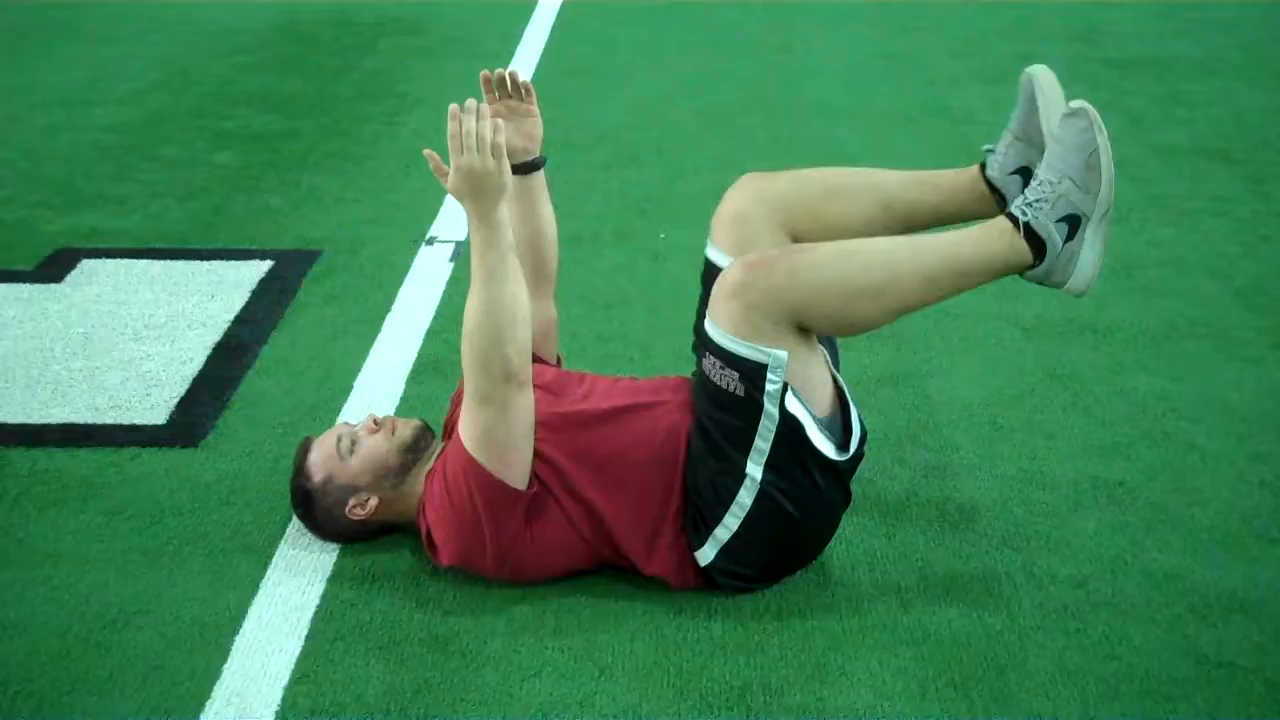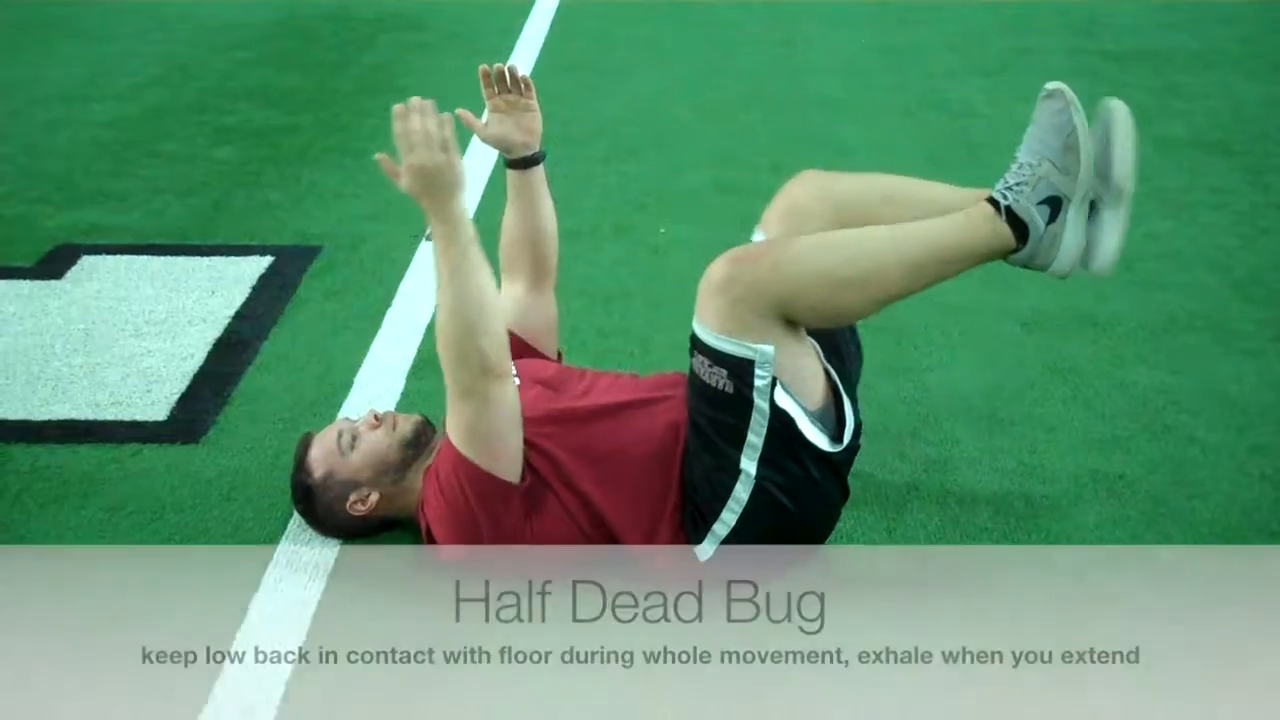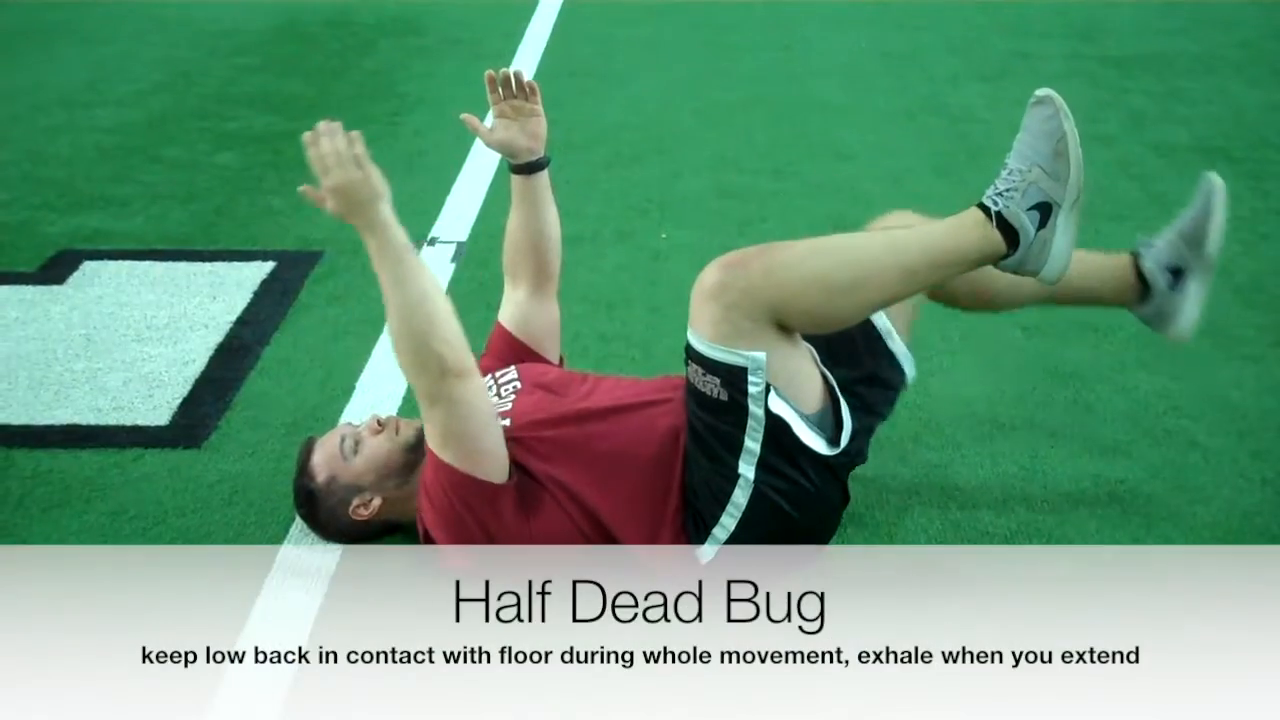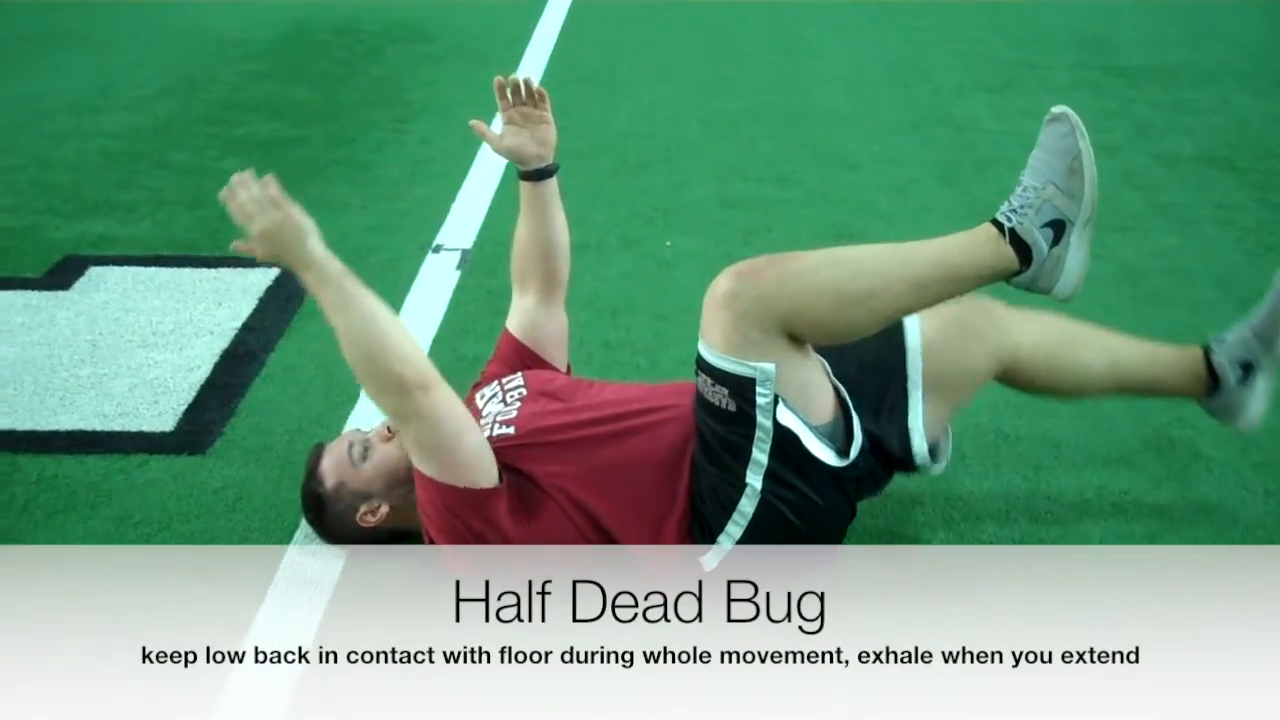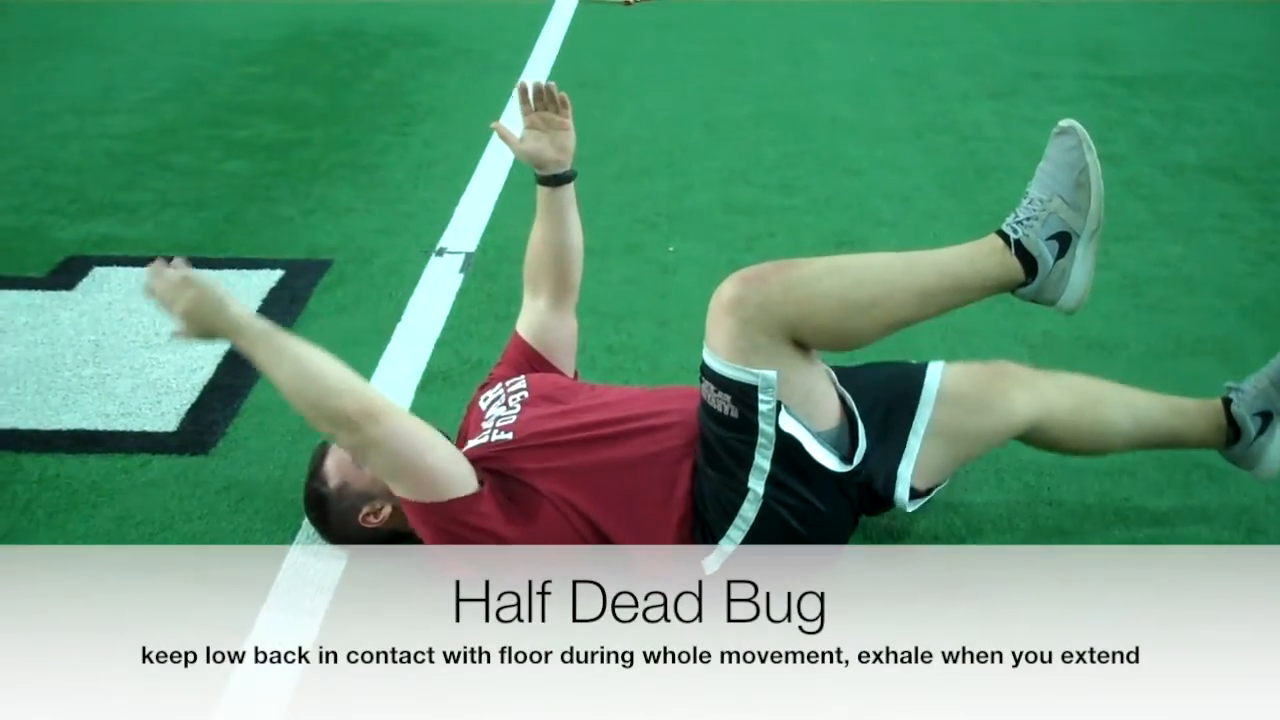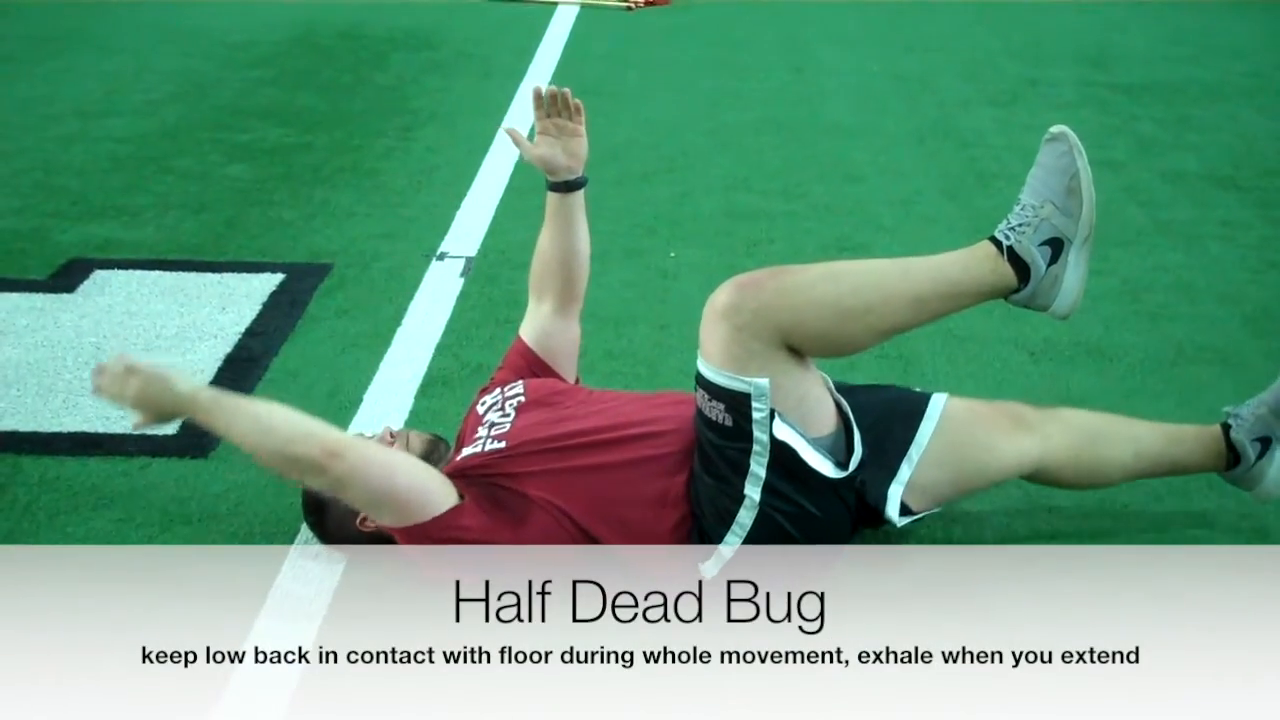
dt=0.3s
person 1, frame 1
left shoulder: (474, 424)
right shoulder: (465, 518)
left elbow: (532, 289)
right elbow: (503, 382)
left wrist: (524, 162)
right wrist: (484, 210)
left hip: (716, 428)
right hip: (749, 505)
left knee: (755, 203)
right knee: (758, 281)
left ankle: (999, 185)
right ankle: (1035, 237)
person 1, frame 2
left shoulder: (480, 411)
right shoulder: (462, 509)
left elbow: (531, 281)
right elbow: (482, 377)
left wrist: (523, 158)
right wrist: (446, 209)
left hip: (746, 427)
right hip: (750, 497)
left knee: (814, 198)
right knee: (742, 275)
left ankle: (1022, 216)
right ankle: (1017, 222)
person 1, frame 3
left shoulder: (499, 387)
right shoulder: (457, 508)
left elbow: (532, 285)
right elbow: (440, 379)
left wrist: (527, 161)
right wrist: (375, 219)
left hip: (758, 438)
right hip: (746, 503)
left knee: (904, 235)
right knee: (731, 281)
left ankle: (1144, 281)
right ankle: (1008, 225)
person 1, frame 4
left shoulder: (500, 390)
right shoulder: (459, 516)
left elbow: (540, 290)
right elbow: (411, 389)
left wrist: (537, 169)
right wrist: (307, 256)
left hip: (766, 446)
right hip: (748, 511)
left knee: (980, 328)
right knee: (745, 289)
right ankle: (1020, 243)
person 1, frame 5
left shoulder: (499, 399)
right shoulder: (457, 522)
left elbow: (551, 295)
right elbow: (360, 411)
left wrist: (555, 175)
right wrist: (231, 320)
left hip: (775, 449)
right hip: (745, 513)
left knee: (1016, 387)
right knee: (748, 296)
right ankle: (1023, 252)
person 1, frame 6
left shoulder: (505, 402)
right shoulder: (447, 521)
left elbow: (558, 298)
right elbow: (323, 452)
left wrist: (564, 181)
right wrist: (184, 395)
left hip: (775, 458)
right hip: (744, 514)
left knee: (1024, 431)
right knee: (744, 305)
right ankle: (1017, 260)
